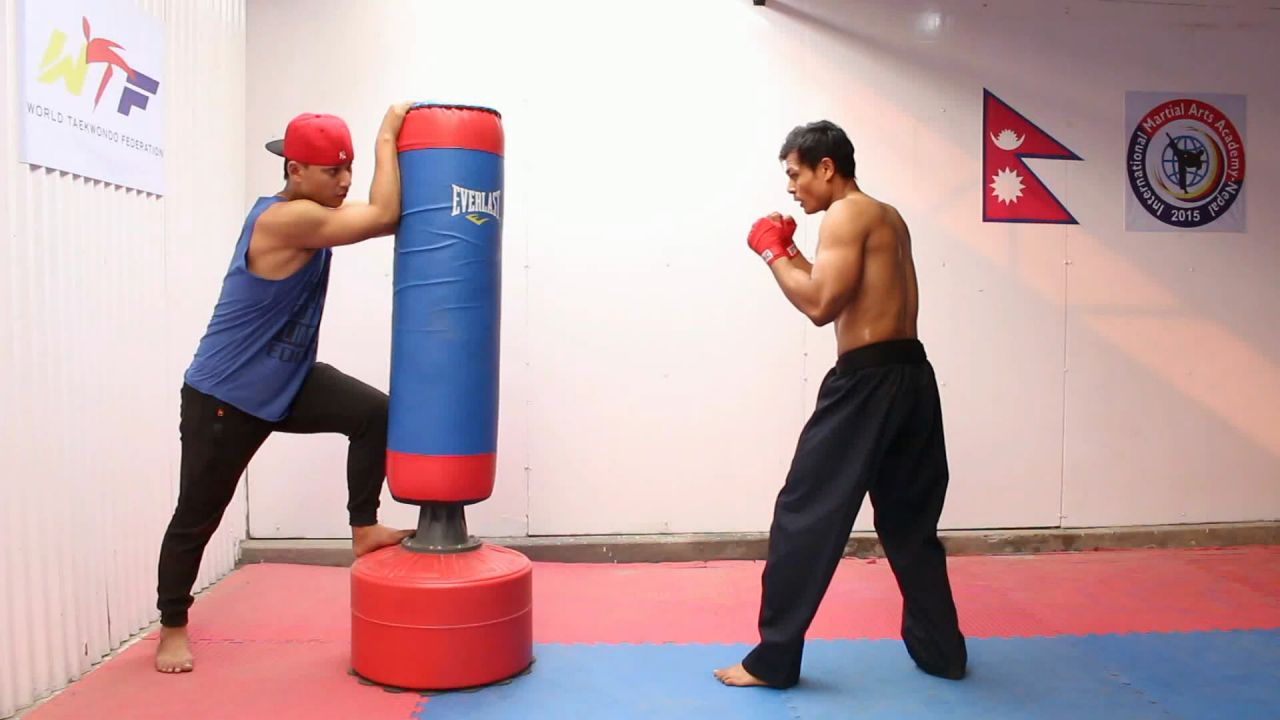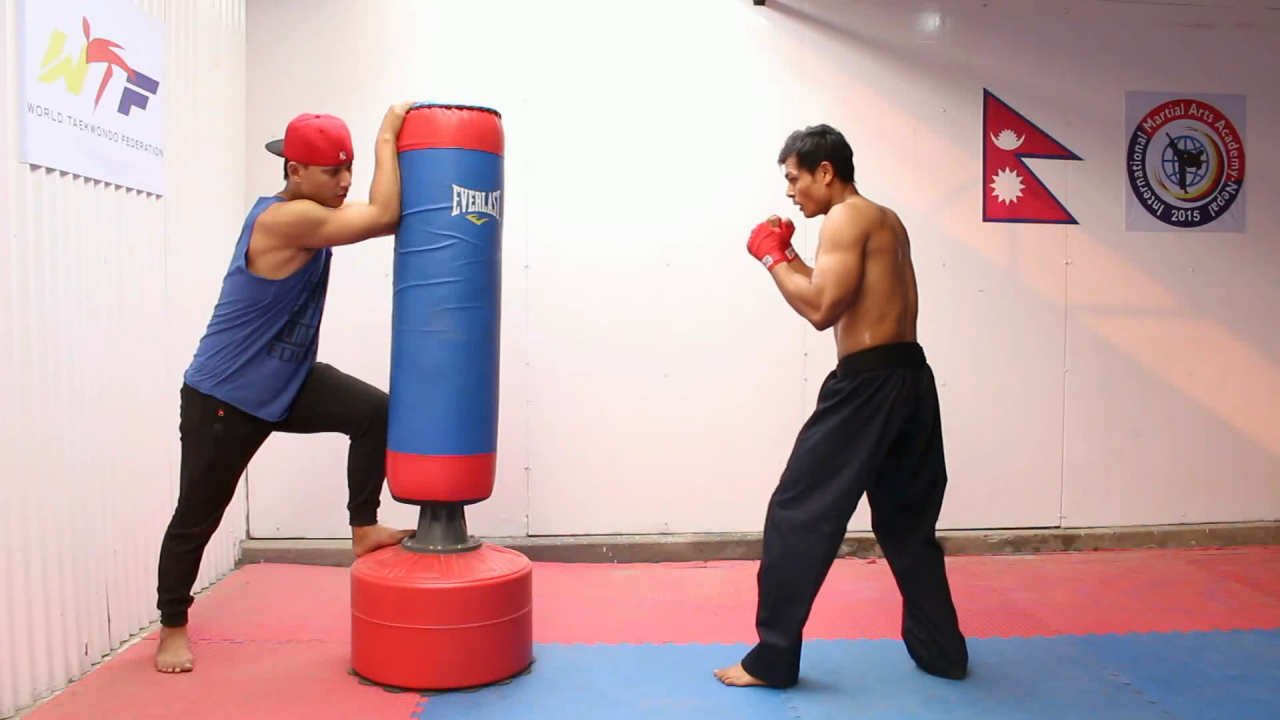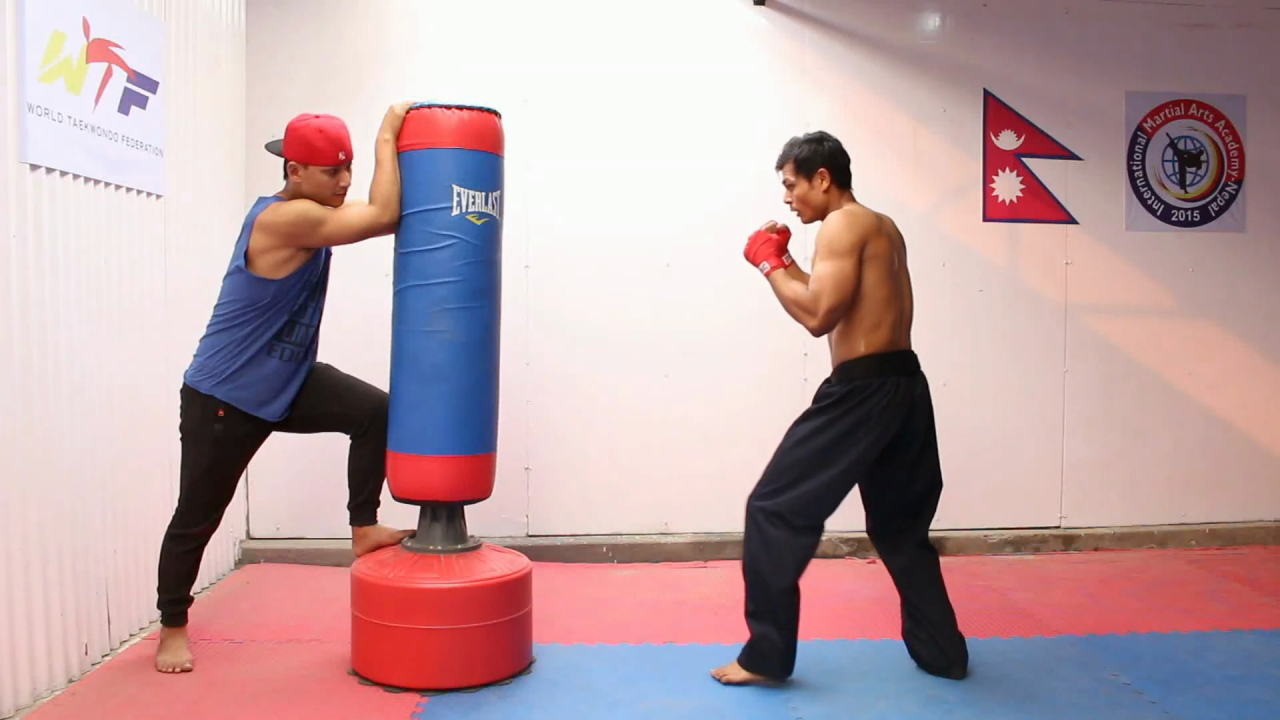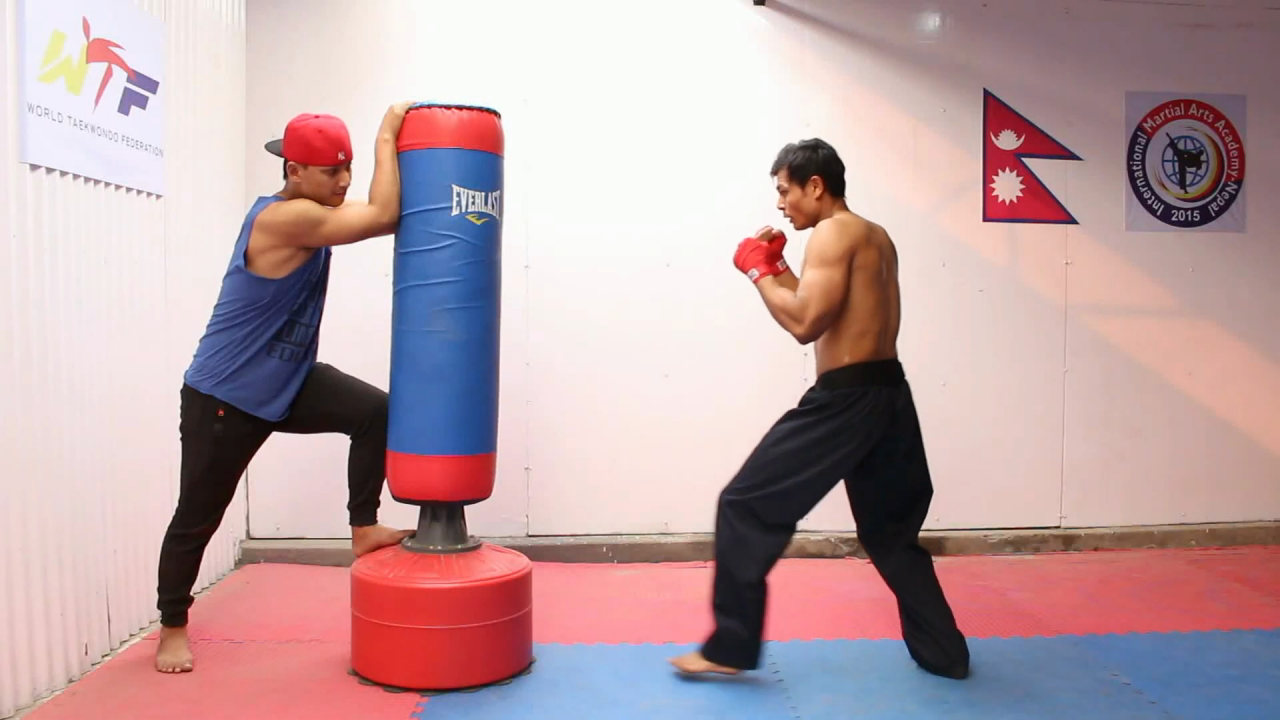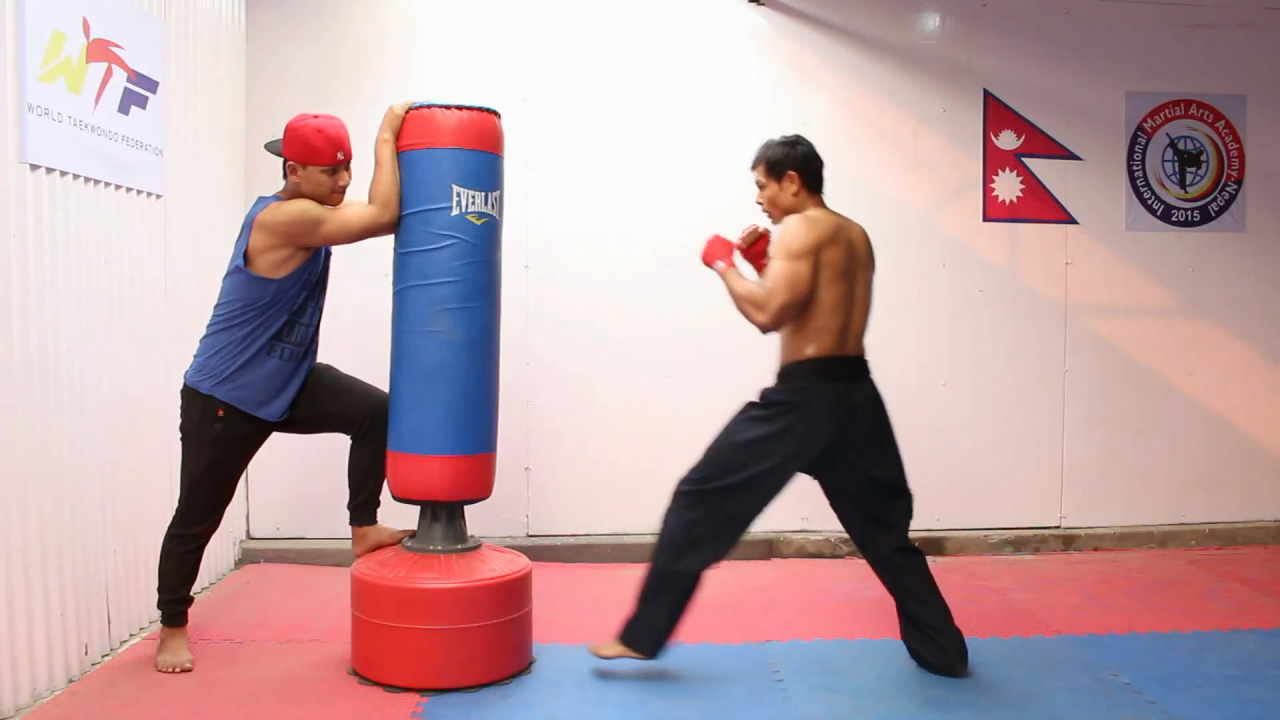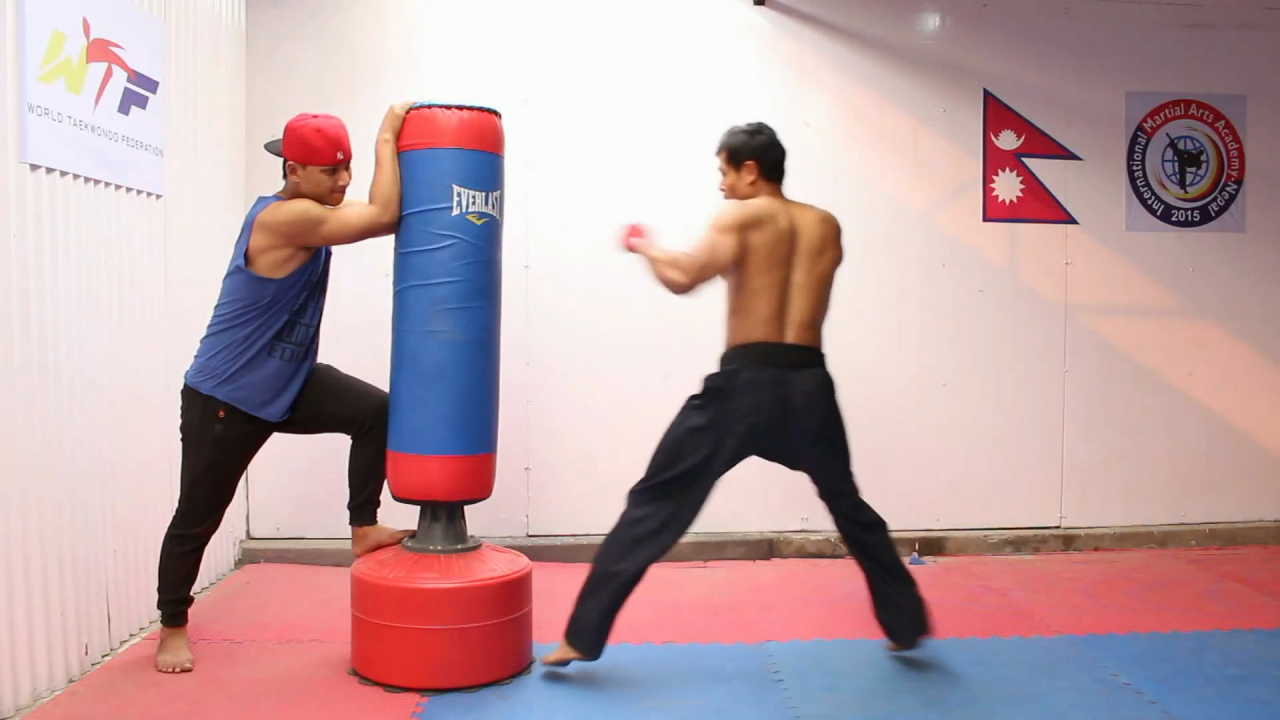
dt=0.4s
person 1, frame 1
left shoulder: (314, 212)
right shoulder: (284, 219)
left elbow: (385, 217)
right elbow: (381, 216)
right wrist: (389, 136)
left hip: (288, 382)
right hip: (223, 396)
left knee: (374, 412)
right knee: (198, 516)
left ankle: (363, 529)
right ankle: (173, 627)
person 1, frame 2
left shoulder: (313, 212)
right shoulder: (284, 219)
left elbow: (387, 218)
right elbow: (381, 216)
right wrist: (388, 136)
left hip: (288, 381)
right hip: (223, 396)
left knee: (376, 411)
right knee: (198, 516)
left ankle: (363, 529)
right ankle: (173, 628)
person 1, frame 3
left shoulder: (313, 211)
right shoulder: (283, 219)
left elbow: (382, 215)
right elbow: (381, 217)
right wrist: (388, 136)
left hip: (288, 381)
right hip: (223, 395)
left knee: (375, 412)
right knee: (198, 516)
left ankle: (363, 529)
right ankle: (172, 627)
person 1, frame 4
left shoulder: (313, 211)
right shoulder: (283, 218)
left elbow: (386, 217)
right elbow: (381, 216)
right wrist: (387, 136)
left hip: (288, 382)
right hip: (223, 396)
left knee: (376, 411)
right knee: (198, 516)
left ankle: (363, 529)
right ankle: (173, 628)
person 1, frame 5
left shoulder: (313, 211)
right shoulder: (282, 218)
left elbow: (382, 215)
right elbow: (381, 217)
right wrist: (388, 136)
left hip: (288, 382)
right hip: (224, 395)
left knee: (375, 412)
right knee: (198, 516)
left ankle: (363, 529)
right ankle: (173, 628)
person 1, frame 6
left shoulder: (314, 211)
right shoulder: (283, 218)
left elbow: (386, 217)
right elbow: (381, 216)
right wrist: (387, 136)
left hip: (288, 382)
right hip: (224, 396)
left knee: (377, 411)
right knee: (198, 517)
left ankle: (363, 529)
right ankle: (172, 628)
person 2, frame 1
left shoulder: (846, 214)
right shoulder: (888, 217)
left elbow: (821, 306)
left wrist: (773, 253)
right wrist: (792, 252)
left hip: (869, 381)
right hip: (909, 377)
left knee: (805, 514)
right knee: (909, 519)
left ankle: (774, 659)
right ankle: (941, 649)
person 2, frame 2
left shoulder: (846, 218)
right shoulder: (887, 220)
left elbow: (821, 310)
left wrist: (771, 258)
right wrist: (790, 255)
left hip: (869, 384)
right hip: (909, 381)
left knee: (798, 514)
right knee: (907, 522)
left ankle: (773, 659)
right ankle: (941, 650)
person 2, frame 3
left shoulder: (842, 224)
right shoulder: (883, 227)
left elbow: (818, 316)
left wrist: (767, 264)
right wrist: (785, 261)
left hip: (863, 391)
right hip: (903, 388)
left knee: (775, 509)
right knee: (902, 526)
left ankle: (767, 655)
right ankle: (942, 651)
person 2, frame 4
left shoulder: (832, 234)
right shoulder: (876, 237)
left elbow: (805, 324)
left wrist: (757, 271)
right wrist: (779, 268)
left hip: (846, 401)
right hip: (888, 397)
left knee: (746, 507)
right knee: (893, 532)
left ankle: (731, 646)
right ankle: (943, 651)
person 2, frame 5
left shoulder: (801, 229)
right shoulder: (855, 236)
left elbow: (768, 315)
left wrist: (724, 263)
right wrist: (762, 263)
left hip: (804, 396)
right hip: (855, 395)
left knee: (701, 502)
right knee: (883, 528)
left ankle: (643, 634)
right ankle: (942, 650)
person 2, frame 6
left shoulder: (740, 217)
right shoulder: (826, 226)
left elbow: (683, 276)
left wrist: (643, 243)
left hip: (745, 382)
right hip: (807, 383)
left knee: (655, 502)
right knee: (848, 504)
left ankle: (584, 635)
right ankle: (905, 623)
